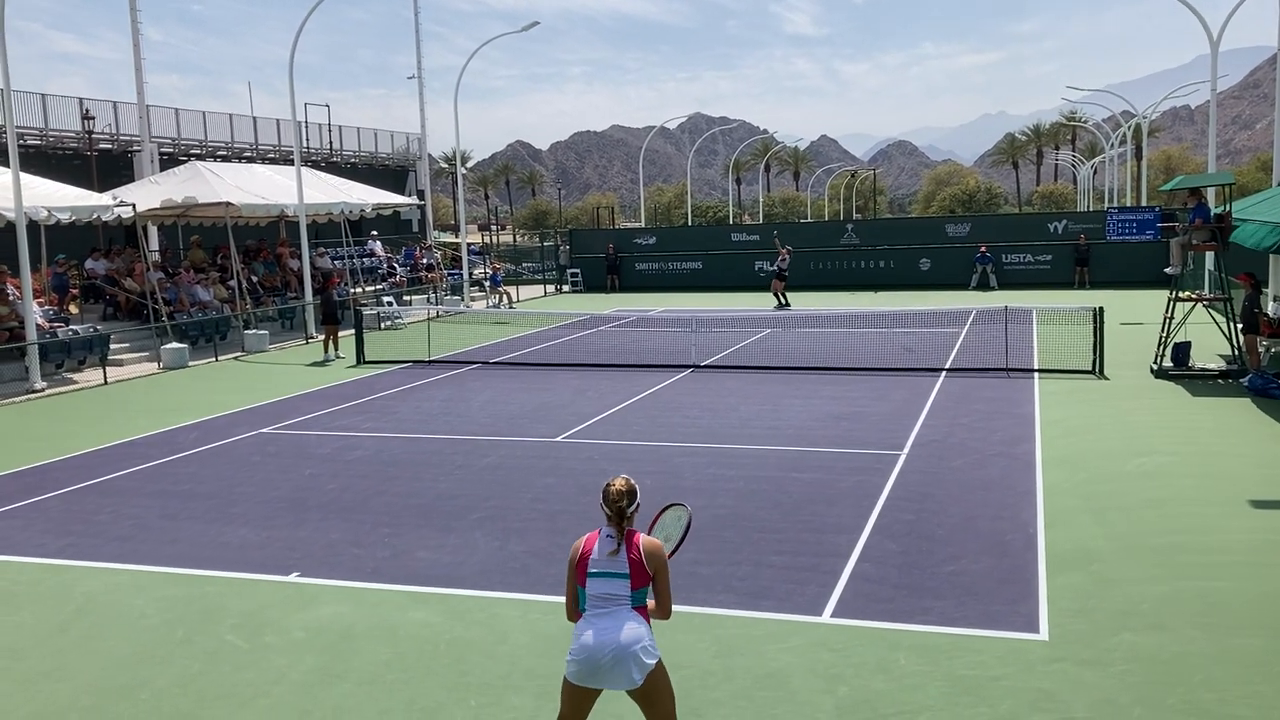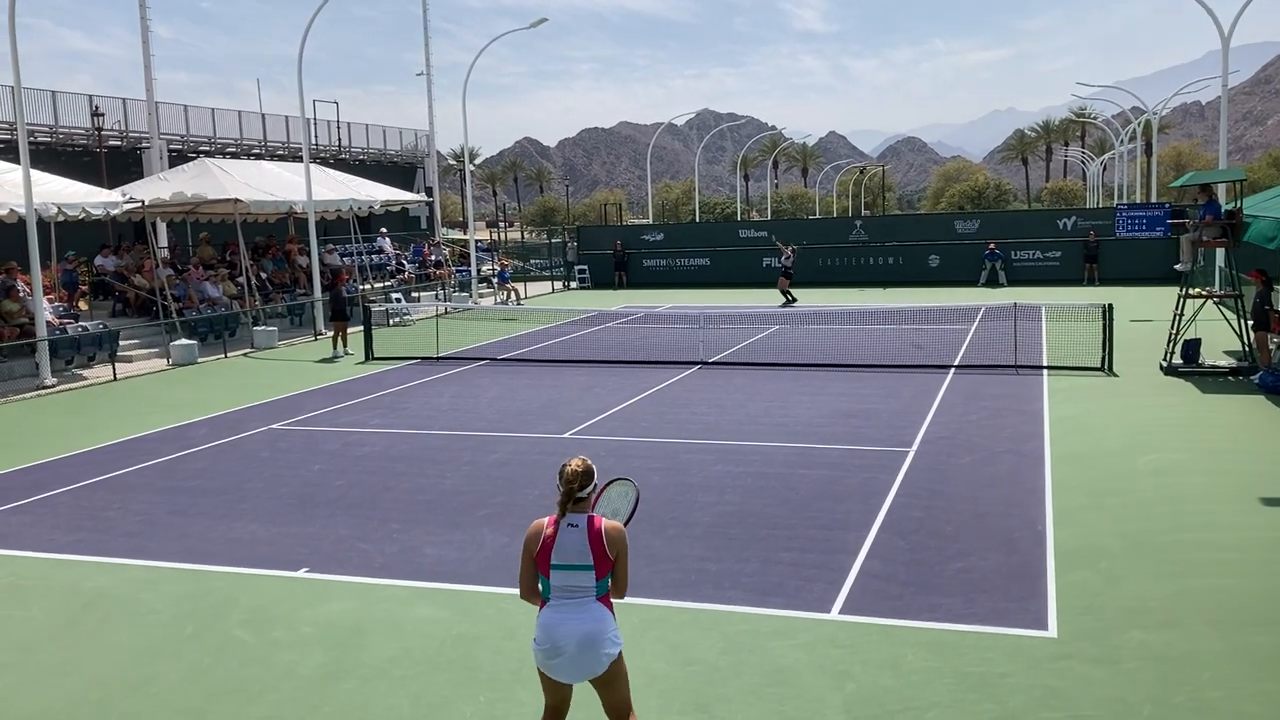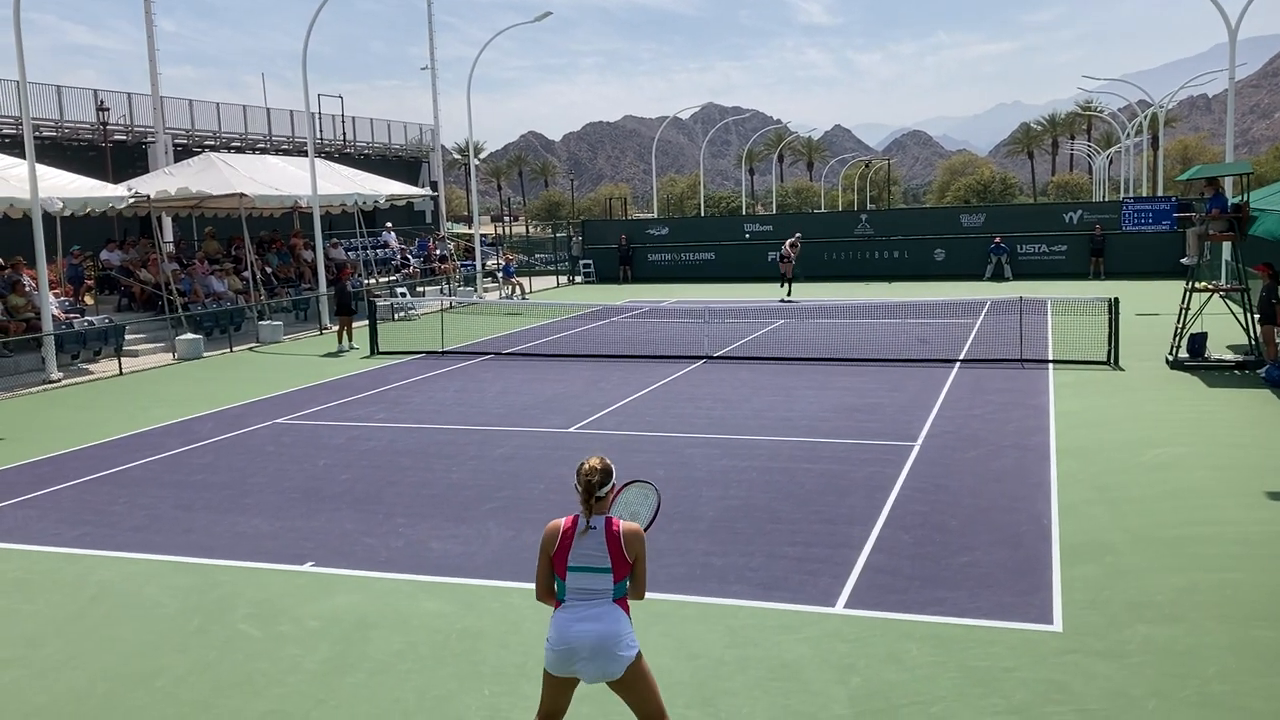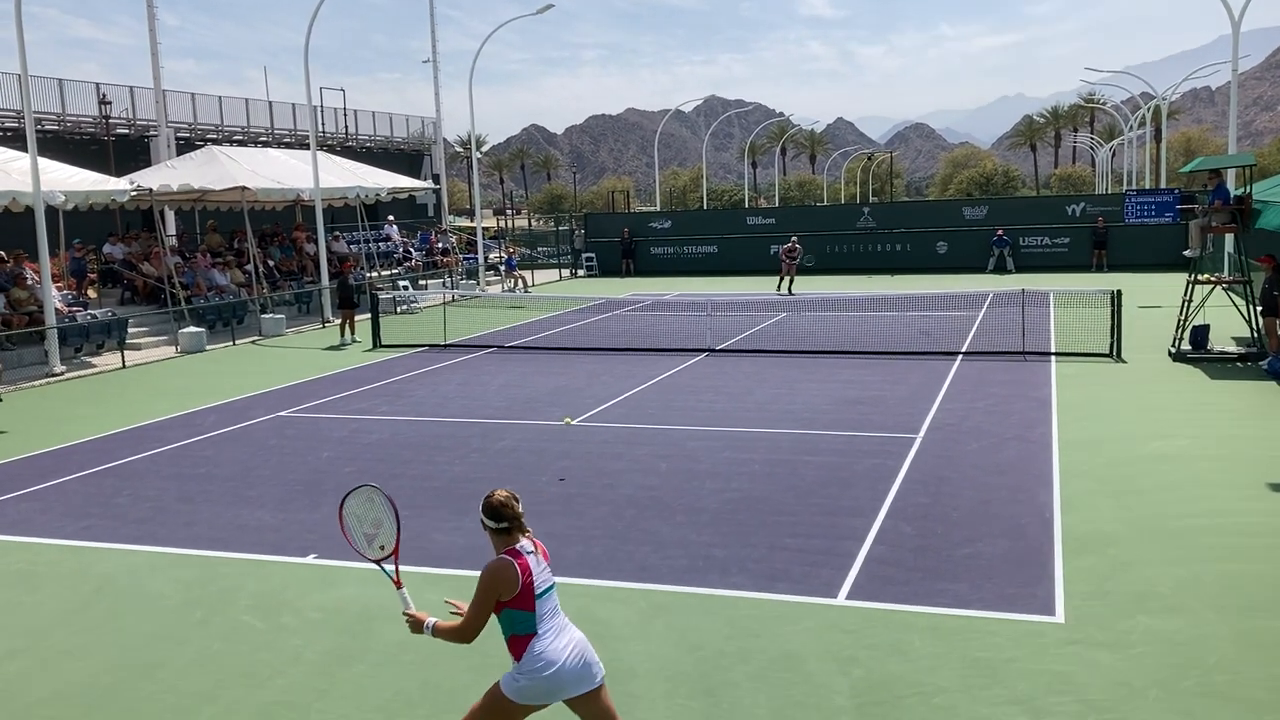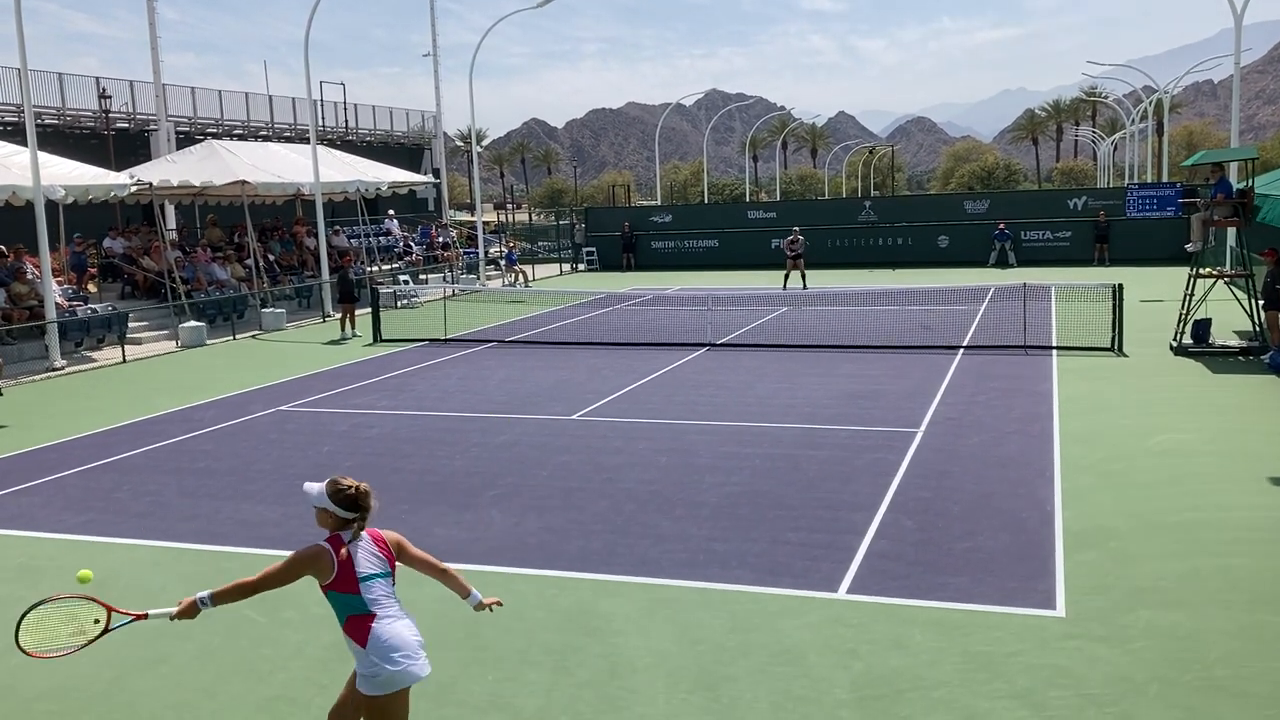
dt=0.4s
person 1, frame 1
left shoulder: (581, 546)
right shoulder: (651, 548)
left elbow: (572, 613)
right elbow: (664, 611)
left hip: (585, 647)
right hip: (634, 645)
person 1, frame 2
left shoulder: (537, 531)
right shoulder: (613, 532)
left elbow: (526, 592)
right elbow: (619, 591)
left hip: (550, 633)
right hip: (598, 634)
person 1, frame 3
left shoulder: (554, 531)
right shoulder: (631, 534)
left elbow: (542, 594)
right elbow: (638, 592)
left hip: (565, 638)
right hip: (614, 638)
person 1, frame 4
left shoulder: (498, 569)
right shoulder: (536, 547)
left elbow: (466, 634)
left wrist: (428, 624)
right wrist: (472, 611)
left hip: (540, 671)
right hip: (579, 655)
person 1, frame 5
left shoulder: (320, 555)
right shoulder: (384, 539)
left elbow: (256, 584)
right elbow: (440, 569)
left wrist: (201, 601)
right wrist: (475, 599)
left hip: (383, 654)
right hip: (402, 641)
